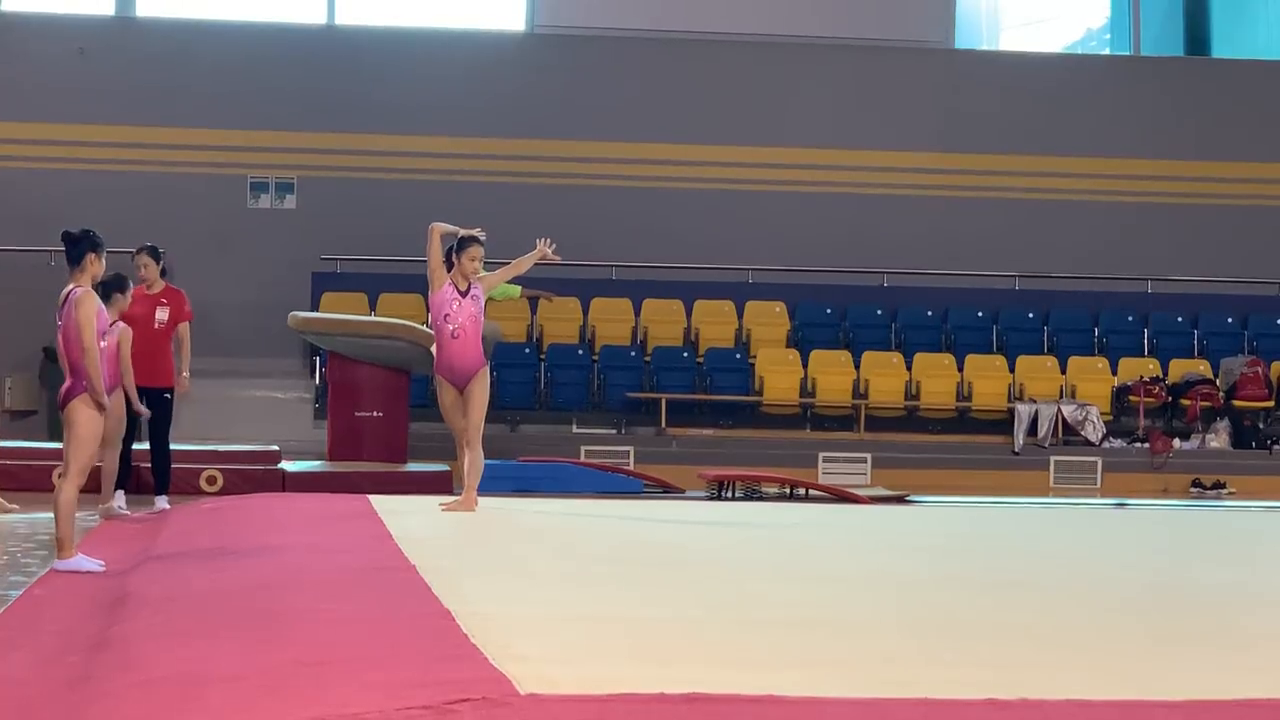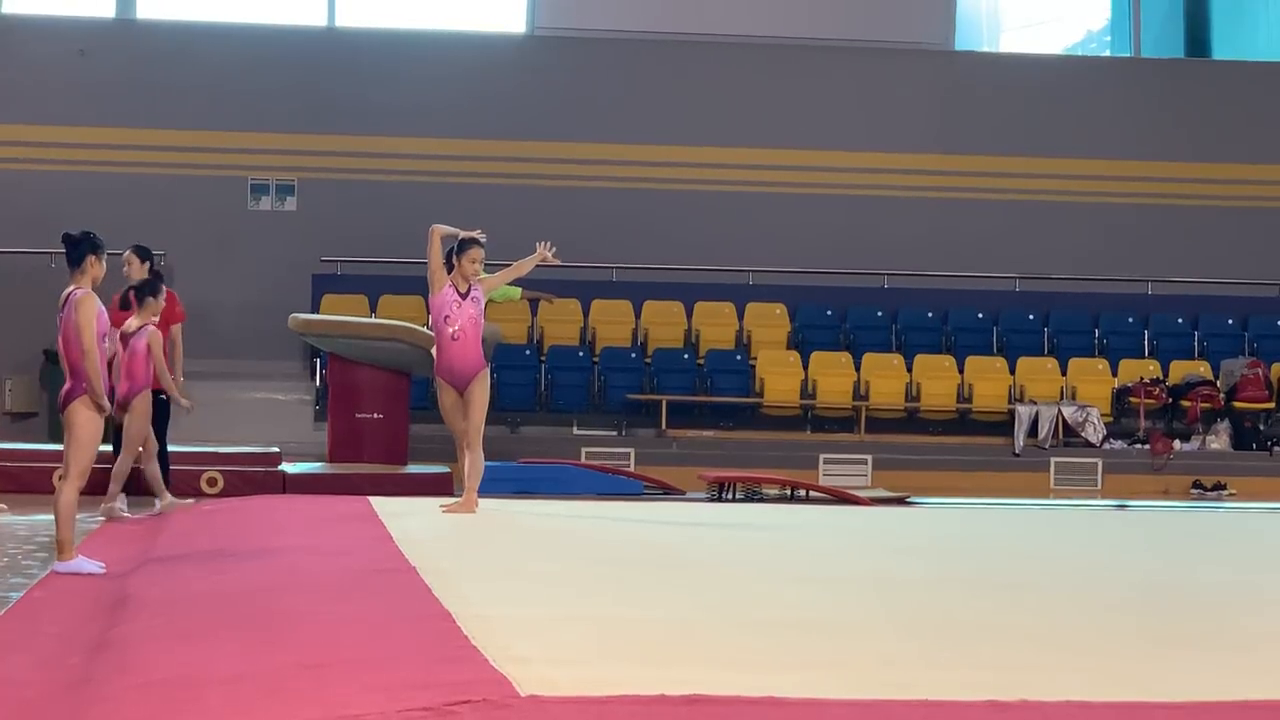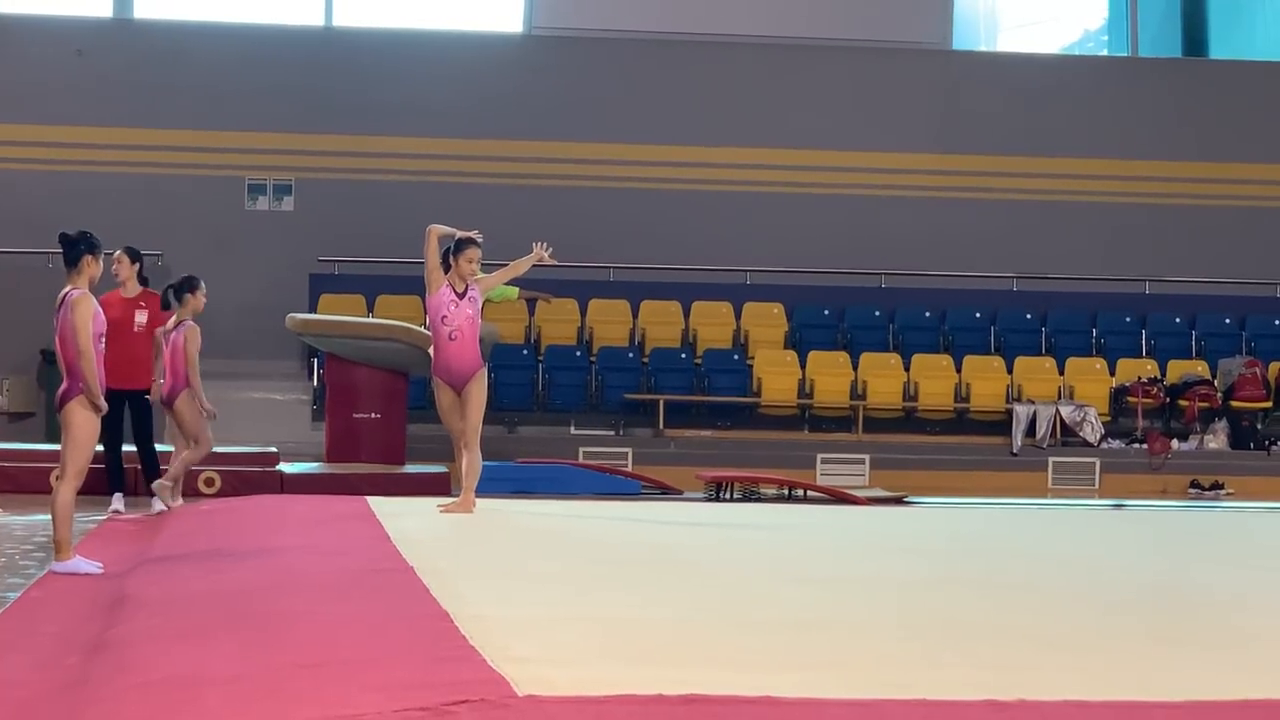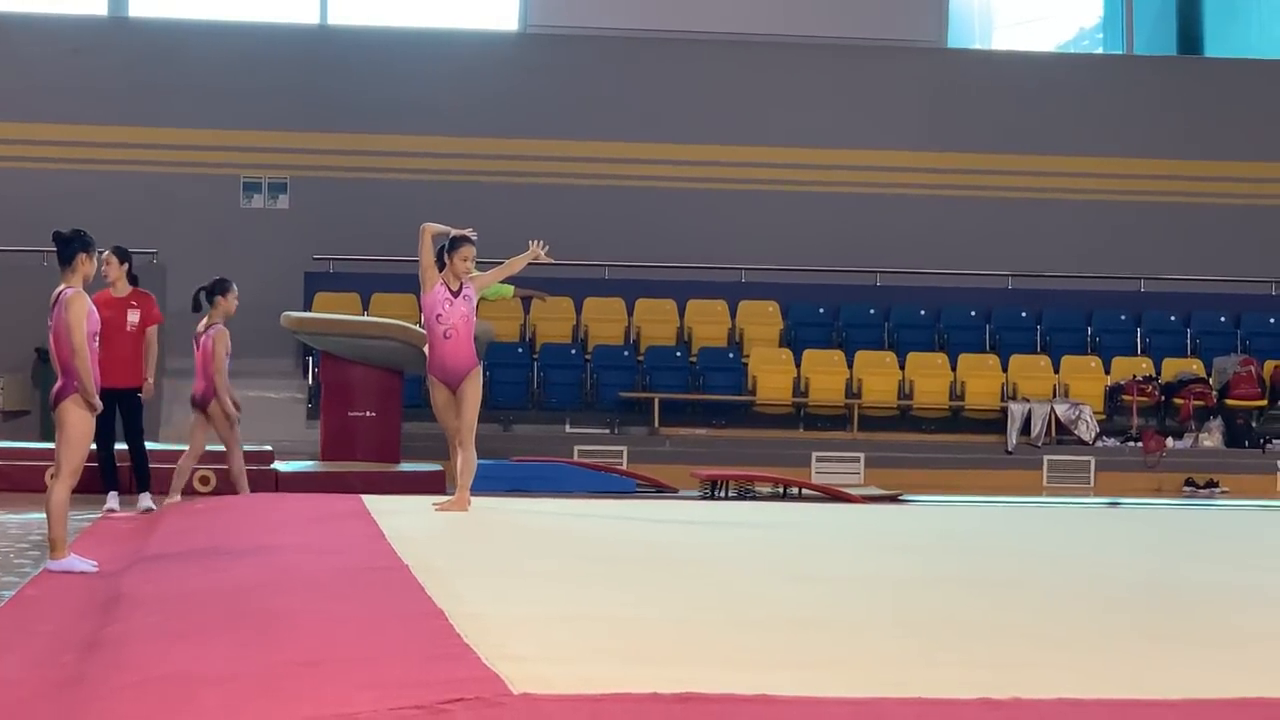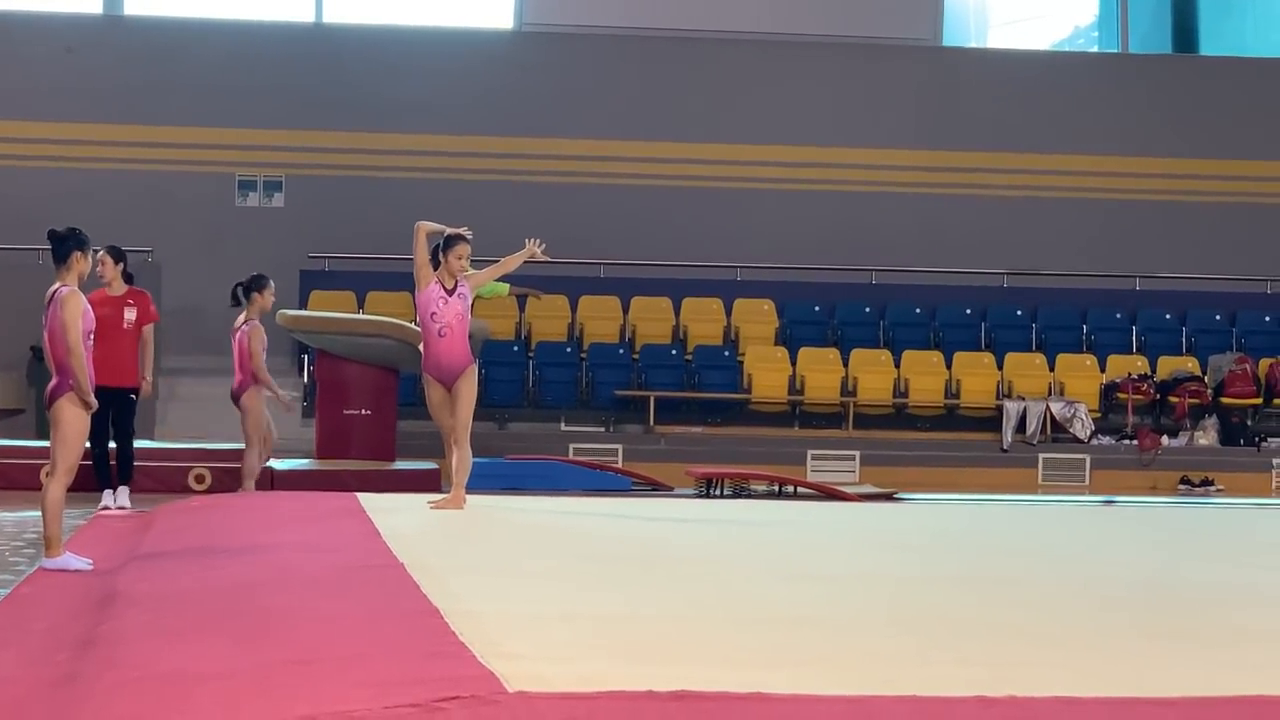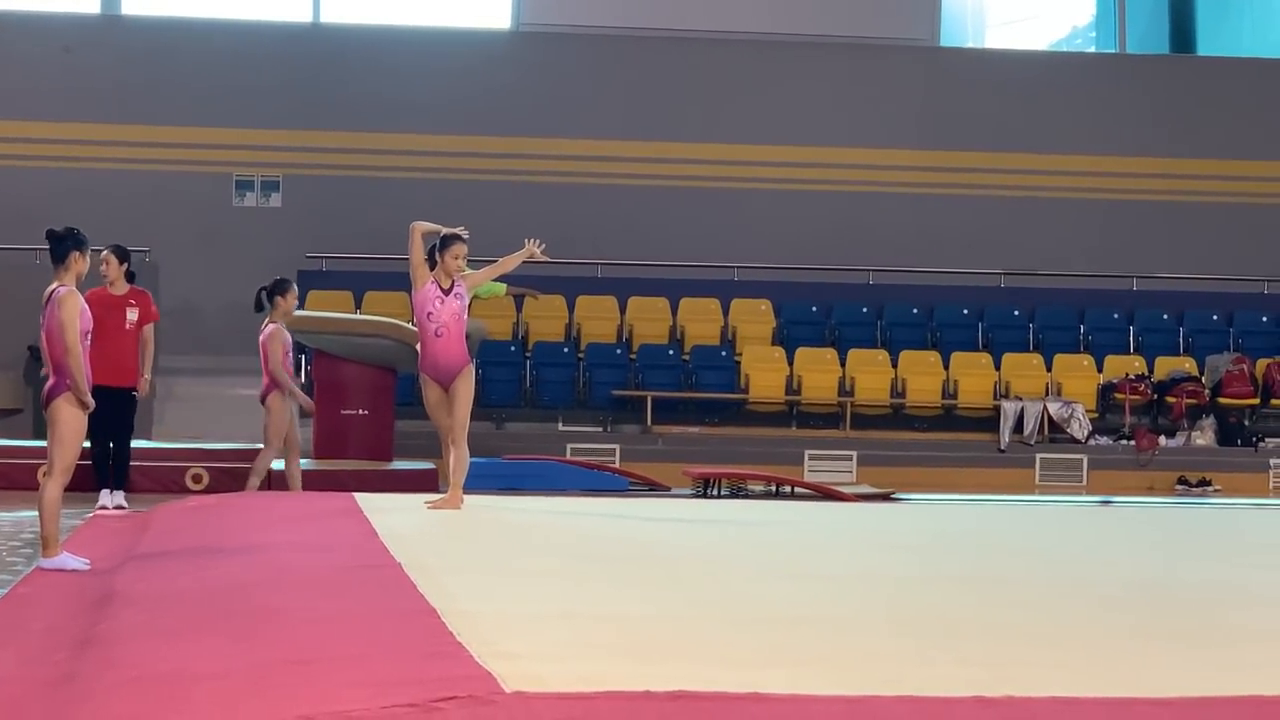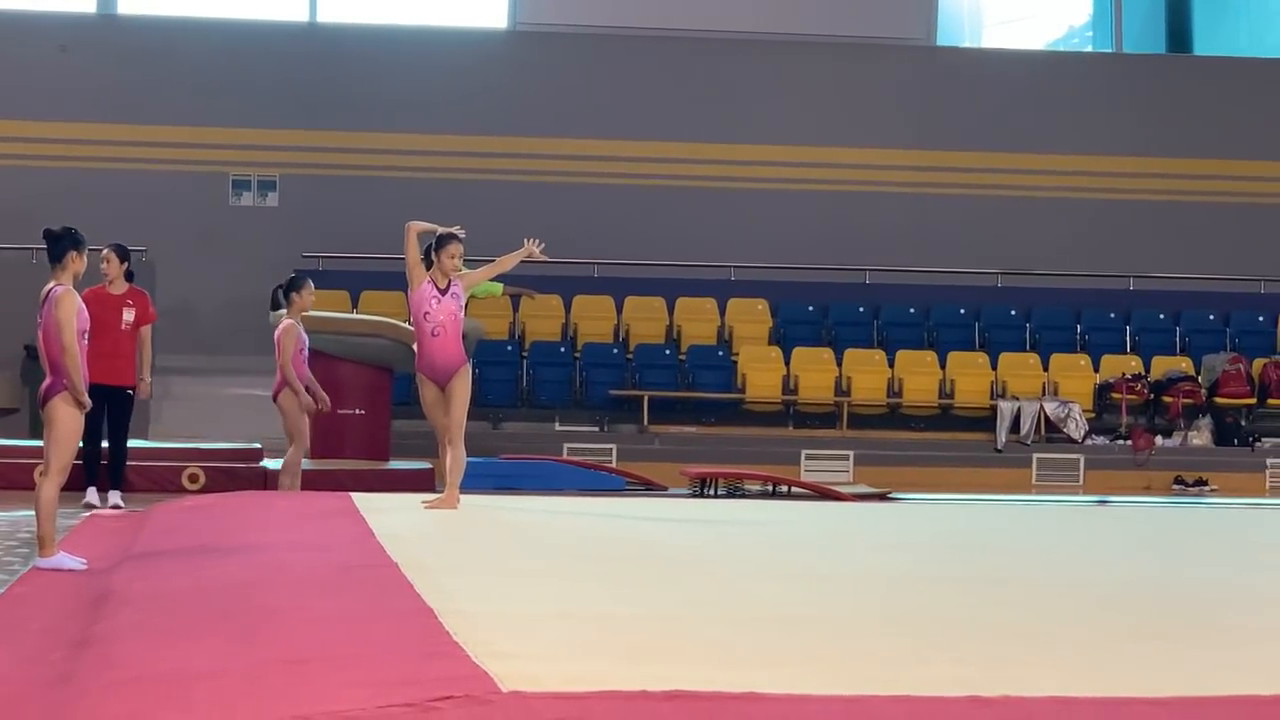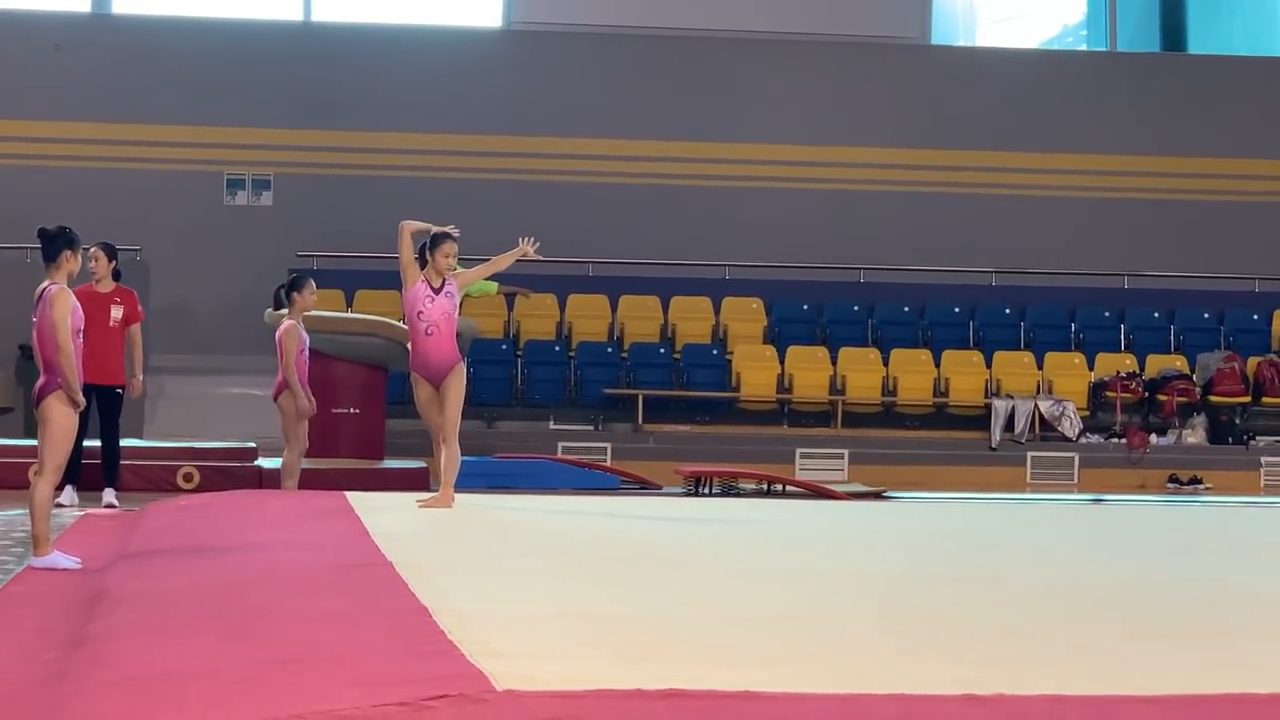
dt=0.3s
person 1, frame 1
left shoulder: (67, 296)
right shoulder: (86, 297)
left elbow: (65, 347)
right elbow: (89, 349)
right wrist: (101, 395)
left hip: (74, 392)
right hip: (85, 395)
left knee: (71, 477)
right knee: (74, 477)
left ankle: (67, 551)
right ankle: (65, 554)
person 1, frame 2
left shoulder: (68, 297)
right shoulder: (86, 298)
left elbow: (66, 349)
right elbow: (89, 351)
right wrist: (101, 398)
left hip: (74, 394)
right hip: (85, 397)
left knee: (71, 479)
right knee: (73, 479)
left ankle: (68, 553)
right ankle: (66, 556)
person 1, frame 3
left shoulder: (65, 297)
right shoulder: (83, 298)
left elbow: (63, 349)
right elbow: (85, 352)
right wrist: (97, 397)
left hip: (72, 394)
right hip: (81, 397)
left knee: (68, 479)
right knee: (70, 479)
left ankle: (65, 553)
right ankle: (63, 556)
person 1, frame 4
left shoulder: (59, 296)
right shoulder: (77, 297)
left elbow: (58, 348)
right elbow: (79, 351)
right wrist: (92, 396)
left hip: (66, 392)
right hip: (76, 395)
left knee: (63, 477)
right knee: (65, 478)
left ankle: (60, 551)
right ankle: (58, 554)
person 1, frame 5
left shoulder: (54, 294)
right shoulder: (72, 296)
right elbow: (74, 349)
right wrist: (87, 394)
left hip: (61, 391)
right hip: (71, 394)
left knee: (59, 476)
right knee: (60, 476)
left ankle: (56, 549)
right ankle: (53, 552)
person 1, frame 6
left shoulder: (51, 294)
right shoulder: (69, 296)
left elbow: (48, 346)
right elbow: (72, 349)
right wrist: (84, 394)
left hip: (58, 391)
right hip: (68, 394)
left knee: (56, 475)
right knee: (58, 476)
left ankle: (52, 549)
right ankle: (50, 552)
person 1, frame 7
left shoulder: (48, 293)
right shoulder: (67, 295)
left elbow: (45, 344)
right elbow: (69, 349)
right wrist: (81, 394)
left hip: (54, 391)
right hip: (65, 394)
left knee: (52, 475)
right knee: (54, 475)
left ankle: (49, 549)
right ankle: (47, 552)
person 1, frame 8
left shoulder: (43, 292)
right shoulder: (61, 294)
left elbow: (40, 343)
right elbow: (64, 348)
right wrist: (76, 393)
left hip: (48, 389)
right hip: (59, 392)
left knee: (46, 474)
right knee: (49, 474)
left ankle: (43, 548)
right ankle: (41, 552)
person 2, frame 1
left shoulder: (481, 286)
right shoulder: (439, 281)
left elbow: (514, 269)
right elbow: (435, 230)
left wrist: (538, 254)
right wrist: (462, 232)
left hip: (475, 370)
right hip: (446, 373)
left knee: (473, 437)
right knee: (460, 438)
left ankle: (469, 497)
right ankle: (466, 494)
person 2, frame 2
left shoulder: (481, 287)
right shoulder: (439, 282)
left elbow: (515, 271)
right elbow: (435, 232)
left wrist: (539, 256)
right wrist: (462, 234)
left hip: (476, 373)
right hip: (446, 375)
left knee: (473, 439)
right knee: (460, 440)
left ankle: (469, 498)
right ankle: (467, 495)
person 2, frame 3
left shoulder: (478, 287)
right shoulder: (437, 283)
left elbow: (512, 271)
right elbow: (433, 232)
left wrist: (536, 257)
right wrist: (459, 234)
left hip: (473, 372)
right hip: (443, 375)
left knee: (471, 439)
right knee: (458, 440)
left ankle: (467, 498)
right ankle: (465, 495)
person 2, frame 4
left shoulder: (473, 286)
right shoulder: (431, 281)
left elbow: (506, 269)
right elbow: (426, 230)
left wrist: (531, 254)
right wrist: (454, 232)
left hip: (468, 371)
right hip: (438, 373)
left knee: (466, 437)
right knee: (453, 438)
left ankle: (462, 496)
right ankle: (459, 494)
person 2, frame 5
left shoulder: (468, 284)
right shoulder: (426, 279)
left elbow: (502, 267)
right elbow: (421, 228)
left wrist: (528, 253)
right wrist: (448, 230)
left hip: (463, 369)
right hip: (433, 371)
left knee: (461, 435)
right knee: (448, 437)
left ankle: (457, 494)
right ankle: (453, 492)
person 2, frame 6
left shoulder: (465, 283)
right shoulder: (422, 280)
left elbow: (500, 267)
right elbow: (416, 228)
left wrist: (527, 253)
right wrist: (444, 231)
left hip: (460, 368)
right hip: (430, 371)
left knee: (458, 436)
right knee: (445, 437)
left ankle: (455, 494)
right ankle: (451, 492)
person 2, frame 7
left shoulder: (461, 283)
right shoulder: (418, 279)
left elbow: (498, 266)
right elbow: (411, 228)
left wrist: (526, 252)
right wrist: (439, 230)
left hip: (456, 368)
right hip: (427, 370)
left knee: (455, 435)
right knee: (442, 436)
left ankle: (451, 494)
right ankle: (447, 492)
person 2, frame 8
left shoulder: (456, 282)
right shoulder: (413, 278)
left elbow: (493, 266)
right elbow: (405, 228)
left wrist: (521, 251)
right wrist: (434, 229)
left hip: (451, 366)
right hip: (421, 369)
left knee: (449, 434)
right knee: (436, 435)
left ankle: (446, 493)
right ankle: (442, 490)
person 3, frame 1
left shoulder: (175, 297)
right shoulder: (128, 297)
left elbow: (183, 338)
left wrist: (184, 372)
left hip: (161, 380)
left knee: (159, 439)
right knee: (124, 437)
left ankle: (161, 496)
right ankle: (119, 493)
person 3, frame 2
left shoulder: (167, 298)
right shoulder: (119, 300)
left elbow: (176, 340)
left wrist: (178, 376)
left hip: (156, 382)
left knee: (157, 442)
right knee: (121, 440)
left ankle: (161, 497)
right ankle: (120, 496)
person 3, frame 3
left shoulder: (153, 301)
right shoulder: (106, 301)
left elbow: (160, 344)
left wrist: (158, 379)
left hip: (141, 384)
right hip: (110, 382)
left knee: (145, 441)
right knee: (111, 442)
left ankle: (156, 497)
right ankle: (117, 496)
person 3, frame 4
left shoulder: (145, 300)
right shoulder: (97, 301)
left elbow: (151, 342)
left wrist: (149, 378)
left hip: (132, 382)
right hip: (102, 382)
left knee: (135, 439)
right knee: (103, 441)
left ankle: (144, 495)
right ankle: (112, 494)
person 3, frame 5
left shoulder: (140, 298)
right shoulder: (92, 300)
left elbow: (148, 341)
left wrist: (147, 377)
left hip: (127, 381)
right hip: (97, 380)
left knee: (124, 437)
right knee: (98, 438)
left ankle: (123, 489)
right ankle: (107, 491)
person 3, frame 6
left shoulder: (142, 298)
right shoulder: (92, 298)
left elbow: (148, 340)
left wrist: (145, 375)
left hip: (127, 381)
right hip: (97, 379)
left knee: (122, 438)
right knee: (99, 438)
left ankle: (119, 492)
right ankle: (104, 491)
person 3, frame 7
left shoulder: (140, 298)
right shoulder: (90, 296)
left elbow: (145, 341)
left wrist: (145, 377)
left hip: (124, 380)
right hip: (92, 377)
left knee: (118, 437)
right knee: (91, 435)
left ankle: (115, 491)
right ankle: (92, 489)
person 3, frame 8
left shoulder: (127, 297)
right shoulder: (78, 295)
left elbow: (135, 338)
left wrist: (137, 374)
left hip: (113, 378)
right hip: (80, 376)
left knee: (110, 436)
right knee: (75, 433)
left ankle: (110, 490)
right ankle: (69, 489)
person 4, frame 1
right shoulder: (122, 330)
right elbow: (125, 371)
right wrist: (137, 404)
right hip: (111, 393)
left knee: (108, 446)
right knee: (112, 449)
right ankle: (106, 503)
person 4, frame 2
left shoulder: (125, 328)
right shoulder: (152, 333)
left elbow: (118, 366)
right elbow: (161, 372)
left wrist: (118, 401)
right wrist: (178, 398)
left hip: (124, 393)
right hip: (139, 395)
left knee: (151, 448)
right knee: (129, 452)
left ankle: (165, 499)
right ankle: (110, 503)
person 4, frame 3
left shoulder: (170, 325)
right shoulder: (191, 329)
right elbow: (192, 370)
right wrist: (203, 402)
left hip: (168, 391)
right hip: (182, 393)
left knee: (183, 447)
right knee: (203, 443)
left ankle: (174, 499)
right ankle: (166, 481)
person 4, frame 4
left shoulder: (202, 328)
right shoulder: (221, 332)
right elbow: (218, 373)
left wrist: (231, 395)
right wrist: (227, 405)
left hip: (199, 394)
right hip: (213, 396)
left knee: (194, 450)
right knee: (235, 447)
left ankle: (173, 497)
person 4, frame 5
left shoulder: (241, 323)
right shoulder: (255, 328)
right elbow: (258, 367)
right wrist: (279, 394)
left hip: (243, 389)
right hip: (250, 391)
left knee: (269, 441)
right knee: (255, 446)
left ankle: (247, 490)
person 4, frame 6
left shoulder: (274, 327)
right shoulder: (276, 331)
right elbow: (276, 369)
left wrist: (293, 395)
right wrist: (299, 394)
left hip: (280, 394)
right hip: (277, 394)
left knee: (294, 448)
right knee: (272, 448)
right ankle: (249, 494)
person 4, frame 7
left shoulder: (295, 325)
right shoulder: (289, 326)
right elbow: (285, 364)
left wrist: (318, 391)
right wrist: (302, 394)
left hip: (295, 391)
right hip: (288, 391)
left knee: (299, 446)
right knee: (299, 445)
right ankle: (284, 493)
person 4, frame 8
left shoulder: (297, 325)
right shoulder: (291, 327)
right elbow: (288, 366)
left wrist: (308, 395)
right wrist: (301, 397)
left hip: (295, 392)
right hip: (289, 392)
left knee: (300, 446)
right knee: (294, 446)
